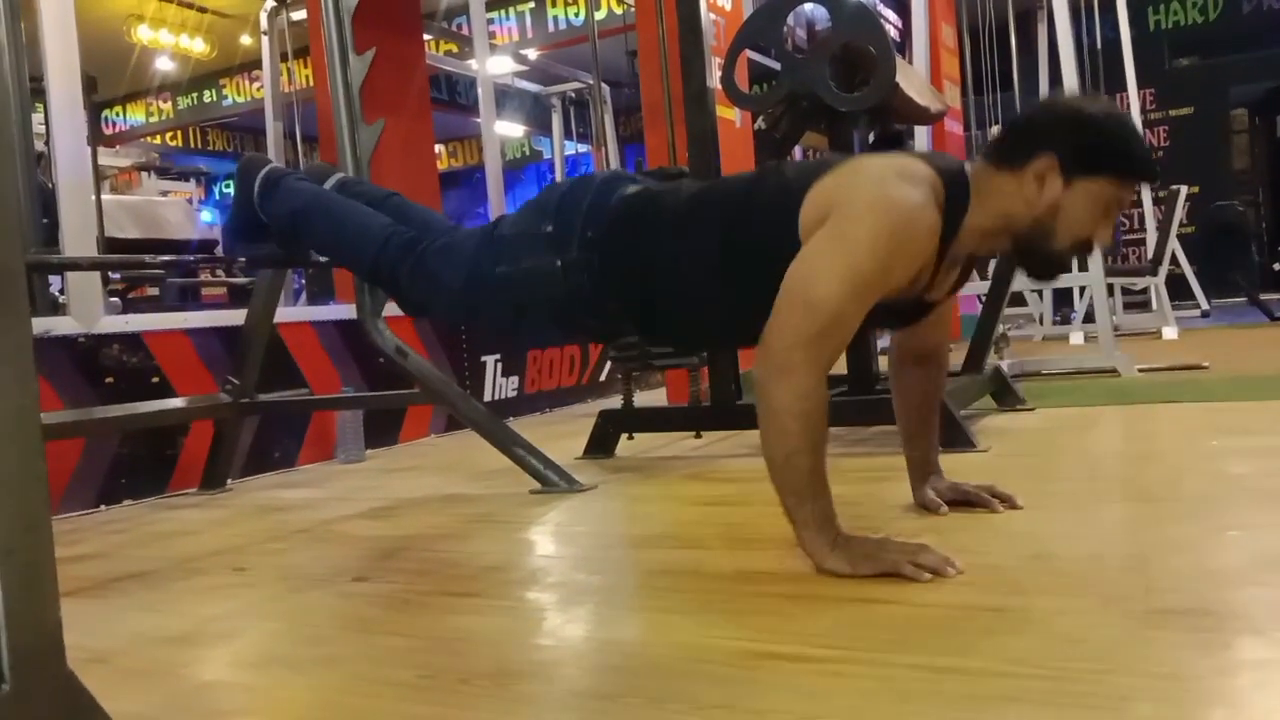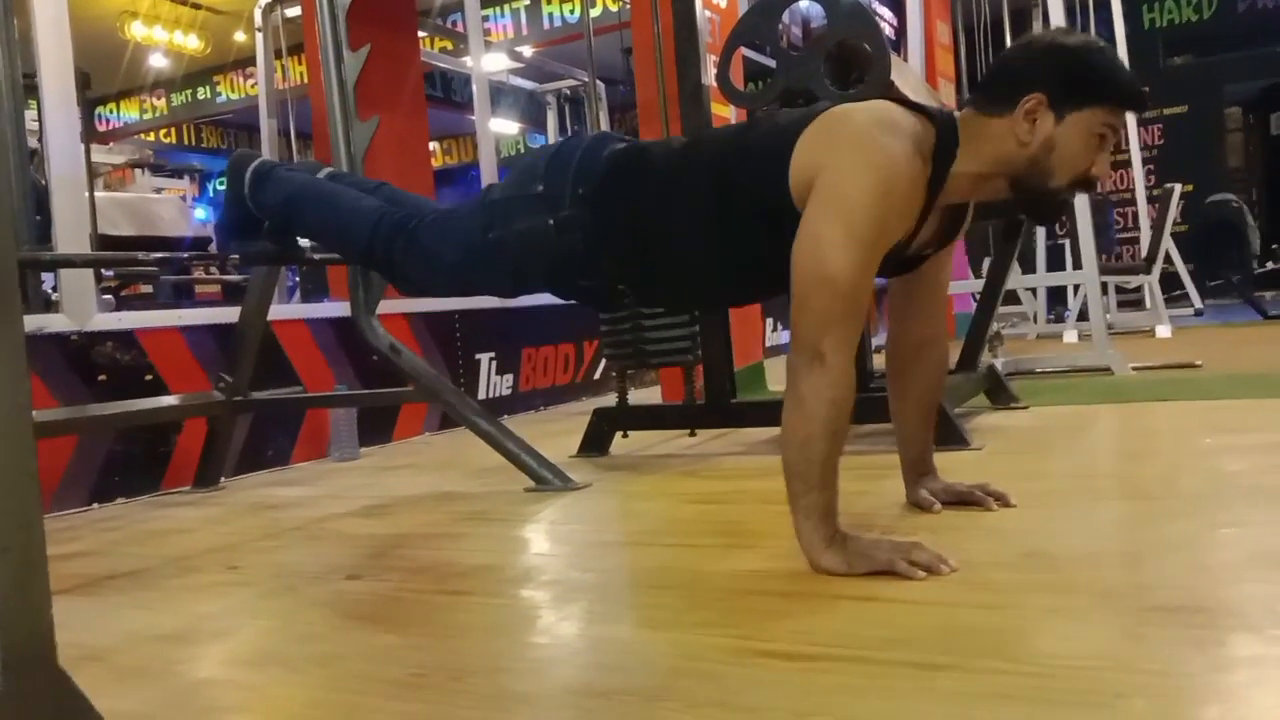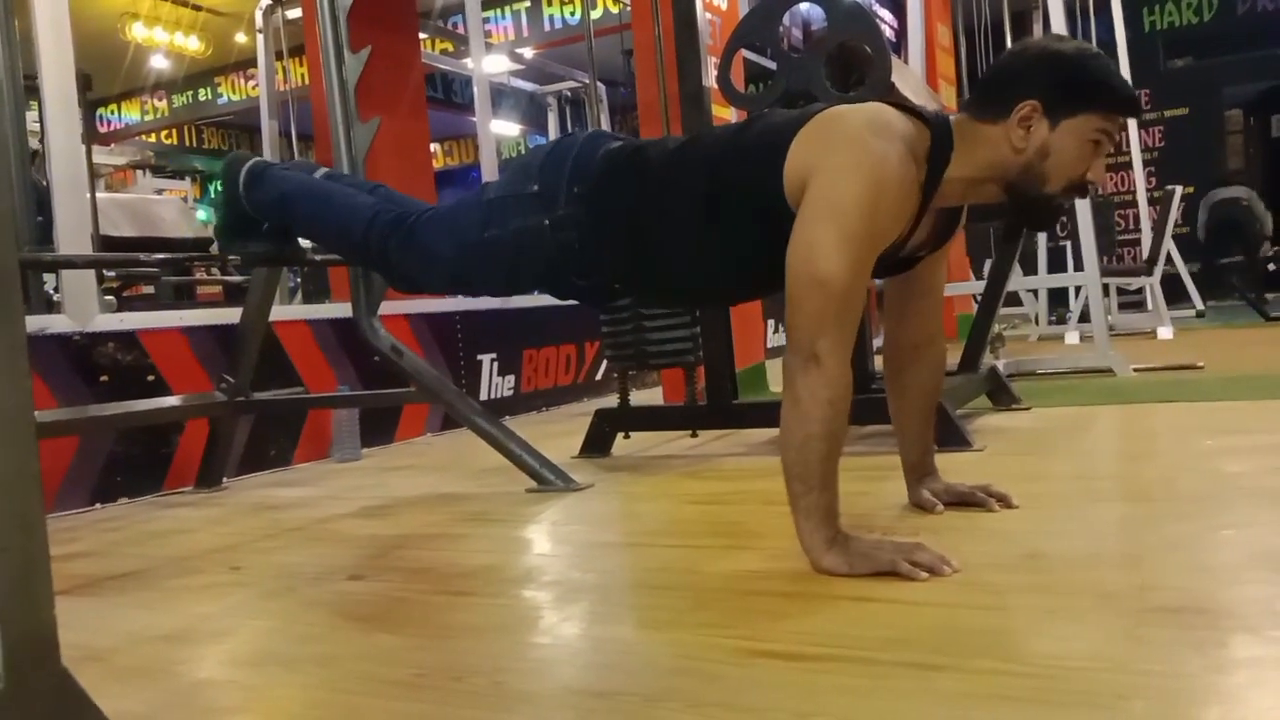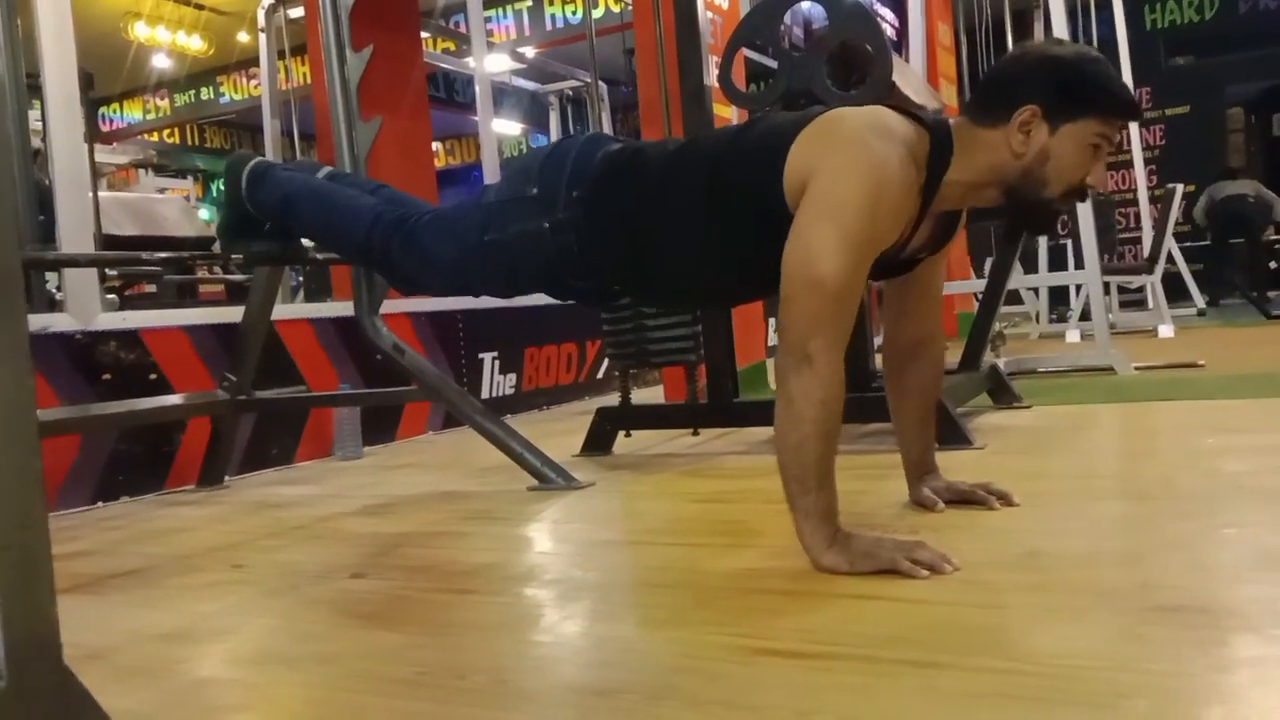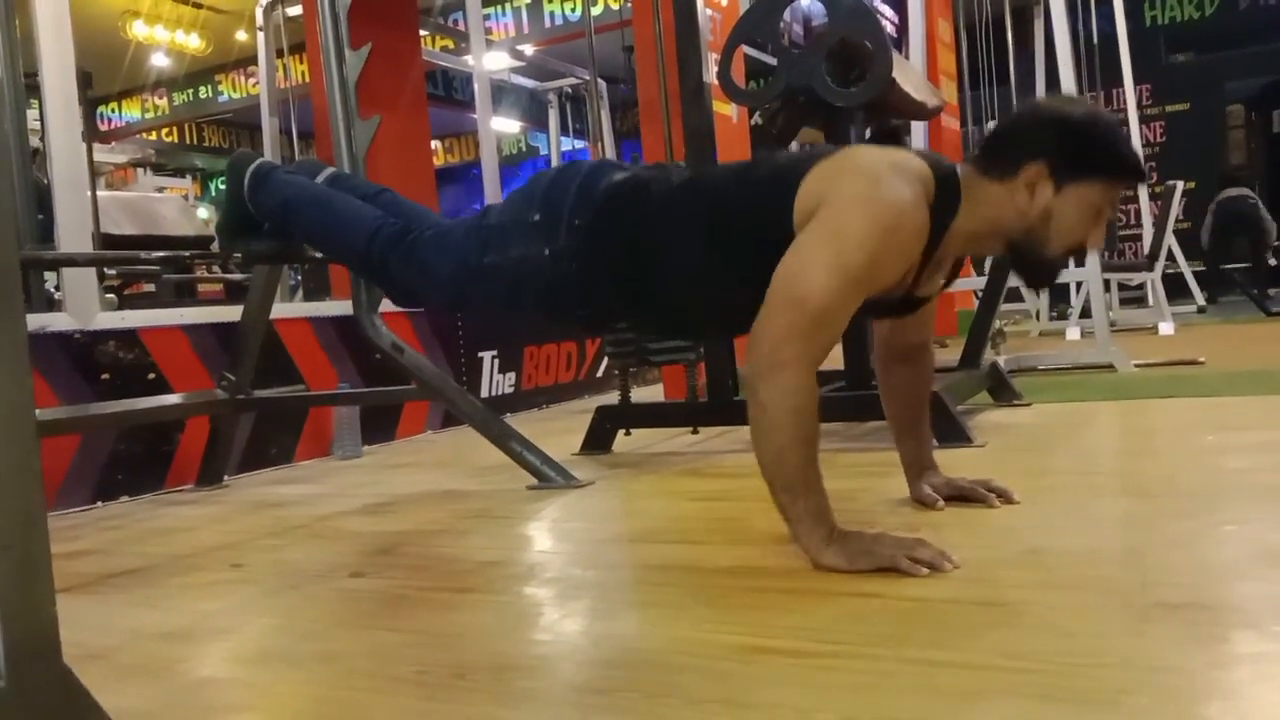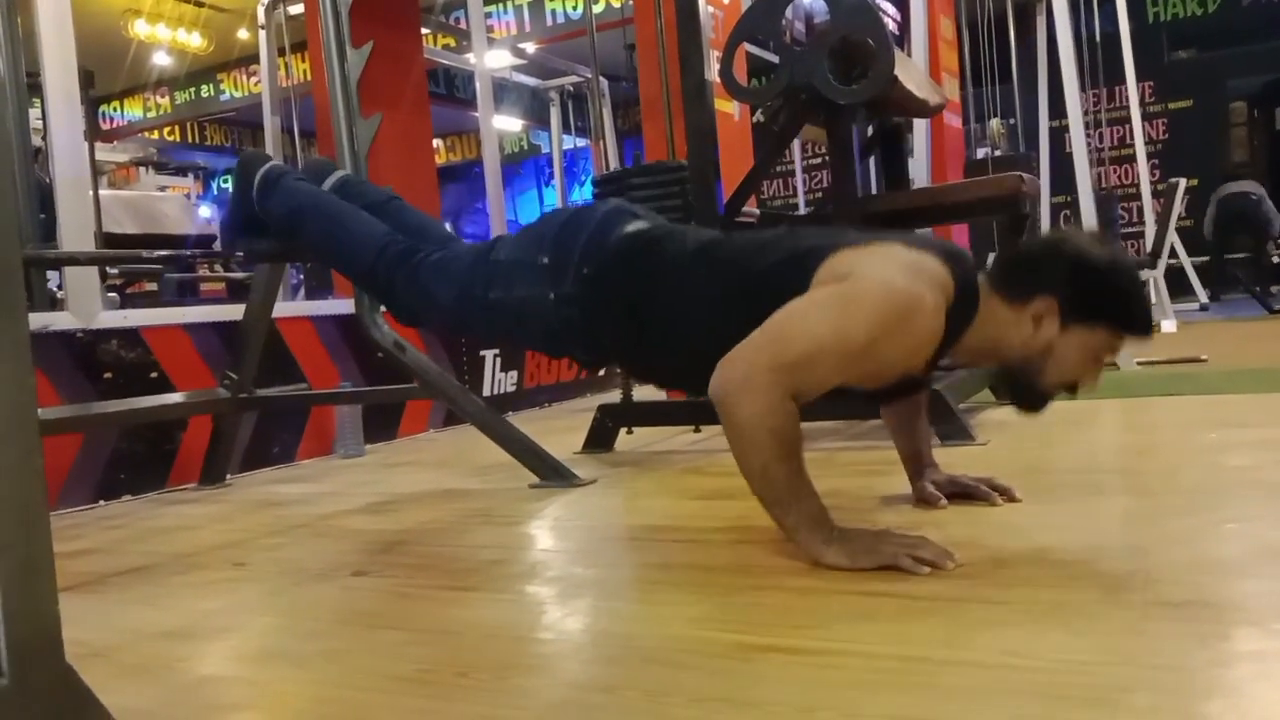
dt=0.3s
person 1, frame 1
left shoulder: (961, 230)
right shoulder: (899, 212)
left elbow: (920, 350)
right elbow: (786, 370)
left wrist: (927, 479)
right wrist: (824, 541)
left hip: (639, 255)
right hip: (591, 247)
left knee: (435, 256)
right knee: (418, 270)
left ankle: (335, 186)
right ankle: (272, 194)
person 1, frame 2
left shoulder: (953, 184)
right shoulder: (885, 162)
left elbow: (918, 335)
right elbow: (821, 354)
left wrist: (920, 475)
right wrist: (822, 539)
left hip: (626, 241)
right hip: (584, 210)
left knee: (427, 246)
right knee: (410, 251)
left ankle: (313, 182)
right ankle: (264, 189)
person 1, frame 3
left shoulder: (946, 190)
right shoulder: (878, 164)
left elbow: (915, 337)
right elbow: (816, 356)
left wrist: (921, 475)
right wrist: (825, 541)
left hip: (623, 237)
right hip: (579, 209)
left knee: (421, 247)
right knee: (407, 248)
left ankle: (310, 182)
right ankle: (264, 188)
person 1, frame 4
left shoulder: (944, 194)
right shoulder: (877, 167)
left elbow: (913, 337)
right elbow: (808, 355)
left wrist: (923, 472)
right wrist: (825, 538)
left hip: (617, 232)
right hip: (577, 211)
left knee: (419, 245)
right knee: (409, 250)
left ankle: (311, 181)
right ankle: (264, 190)
person 1, frame 5
left shoulder: (945, 228)
right shoulder: (892, 211)
left elbow: (903, 346)
right elbow: (777, 364)
left wrist: (921, 471)
right wrist: (822, 536)
left hip: (629, 234)
right hip: (583, 235)
left knee: (427, 248)
right knee: (409, 259)
left ankle: (322, 184)
right ankle: (264, 188)
person 1, frame 6
left shoulder: (951, 300)
right shoulder: (906, 302)
right elbow: (746, 383)
left wrist: (922, 470)
right wrist: (820, 537)
left hip: (642, 261)
right hip: (591, 281)
left knee: (439, 266)
right knee: (415, 279)
left ankle: (327, 186)
right ankle: (270, 192)
